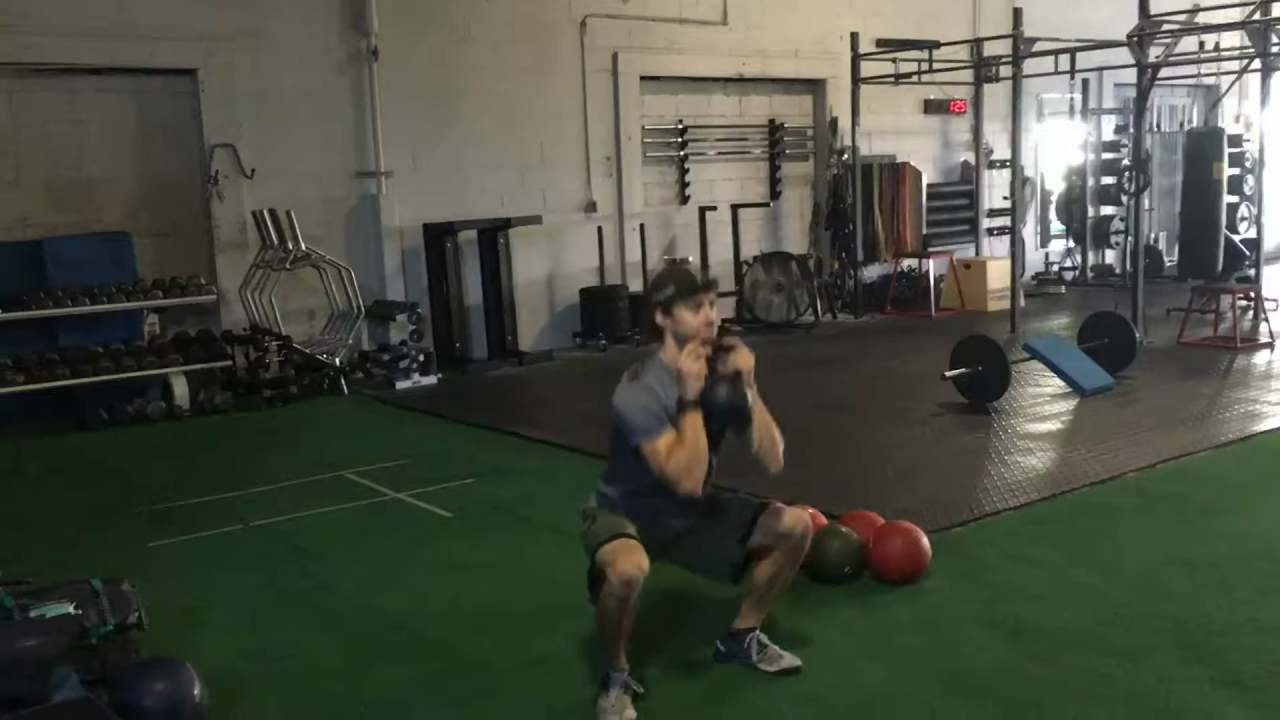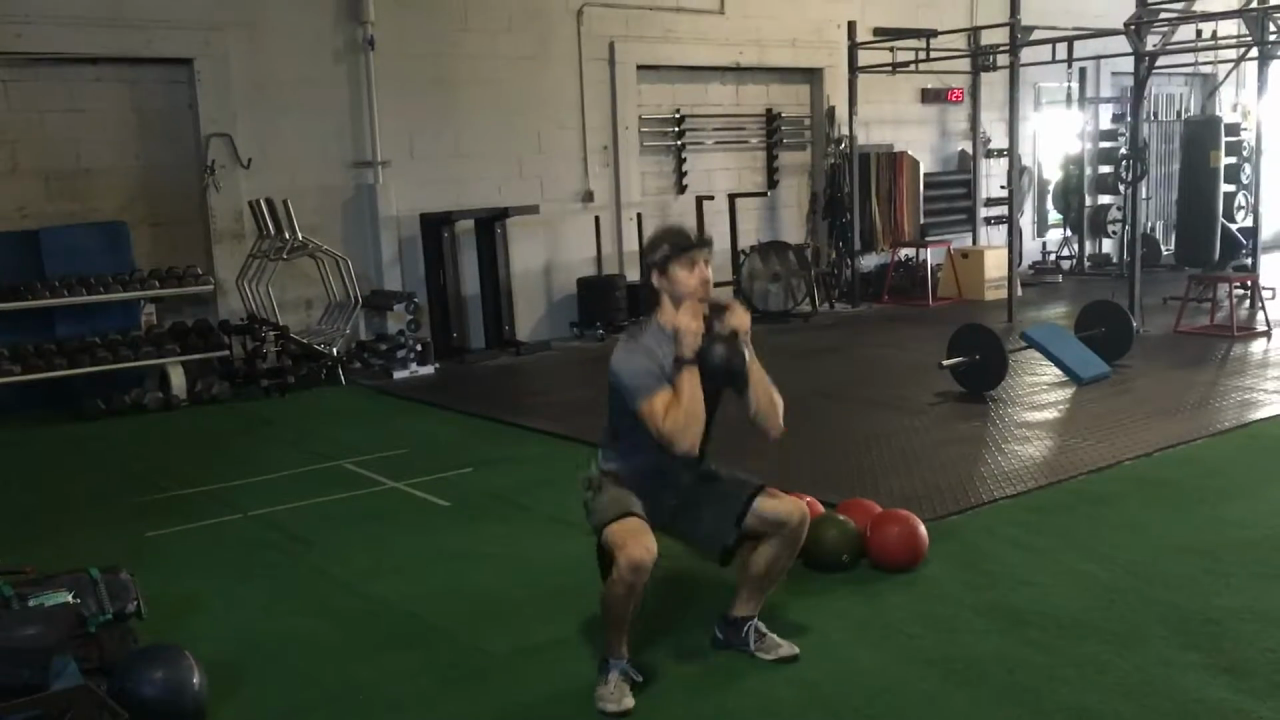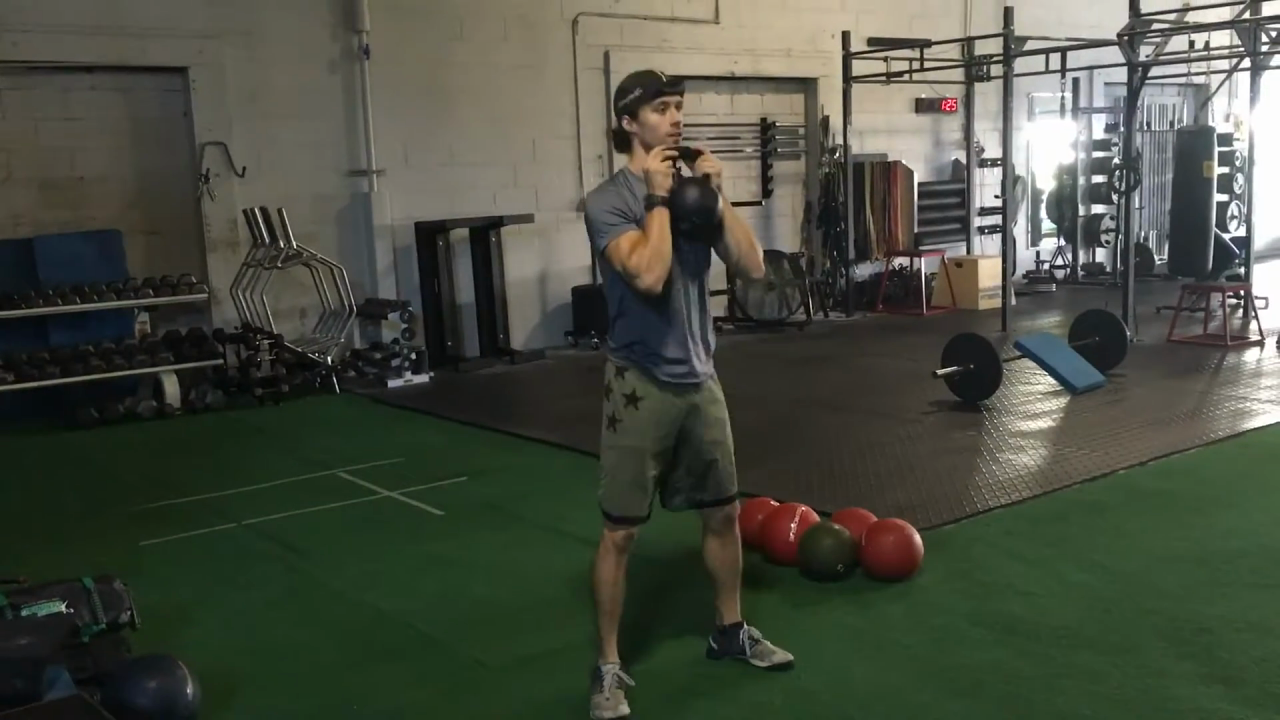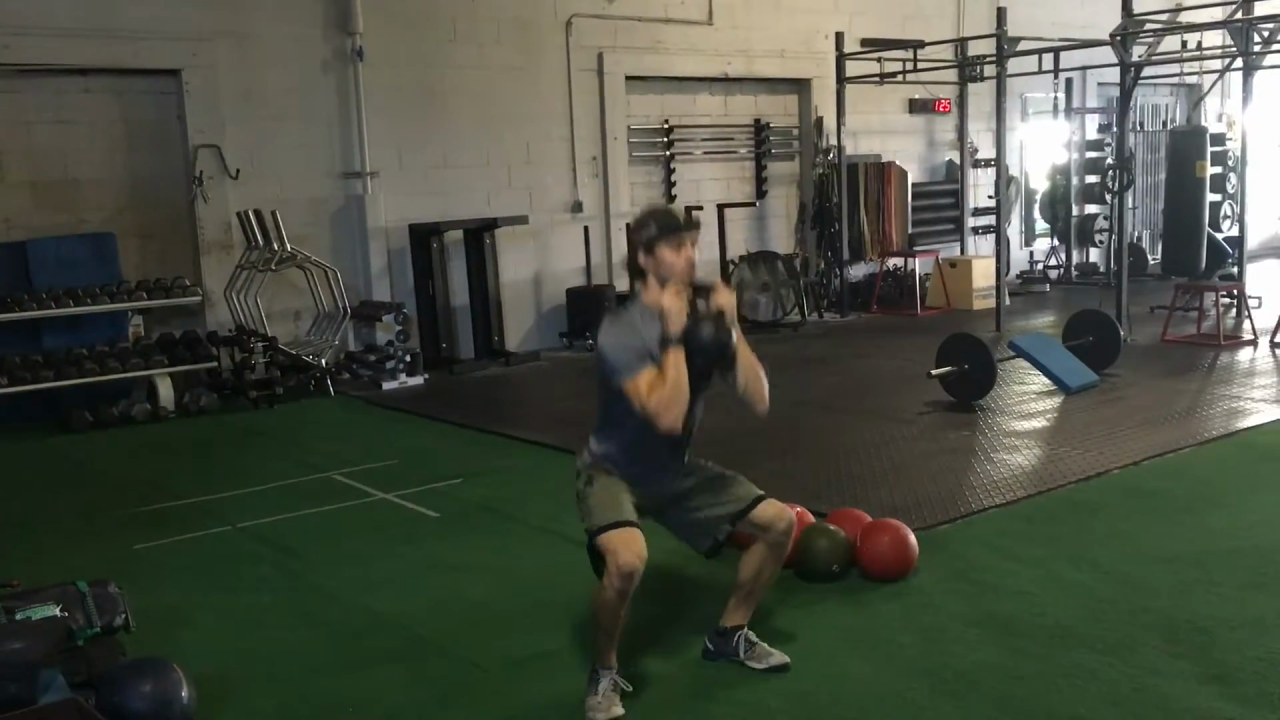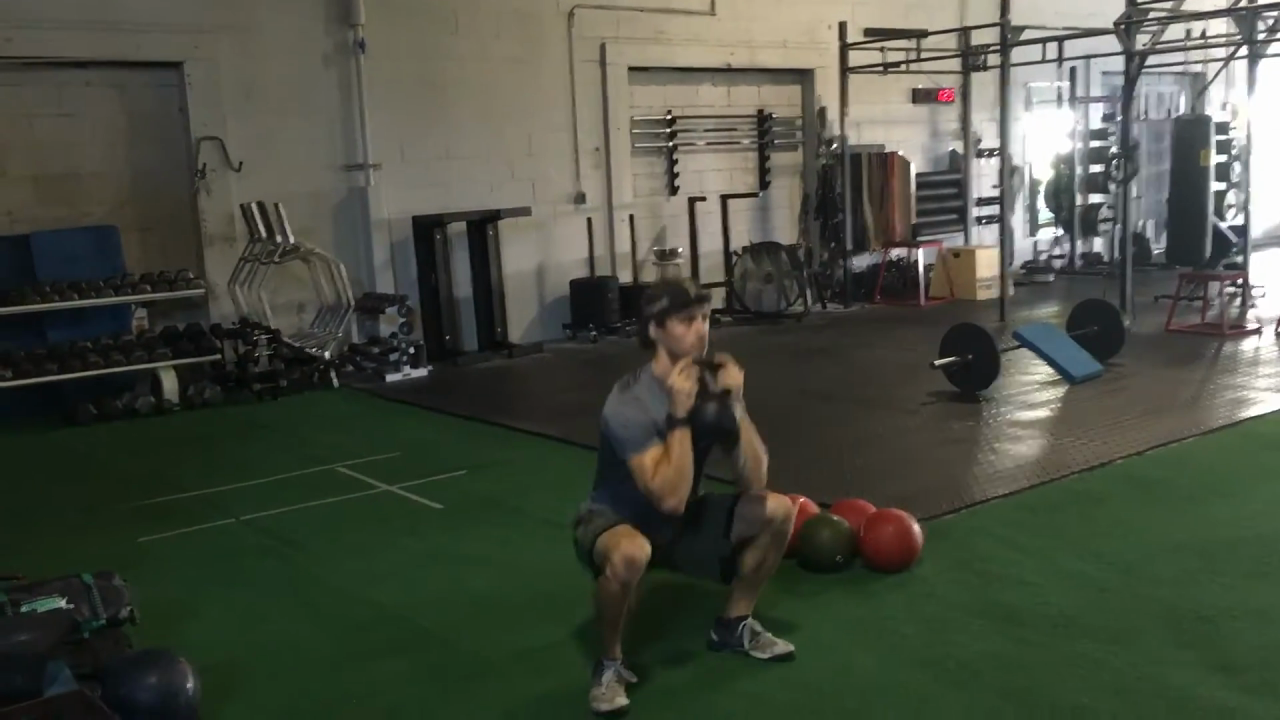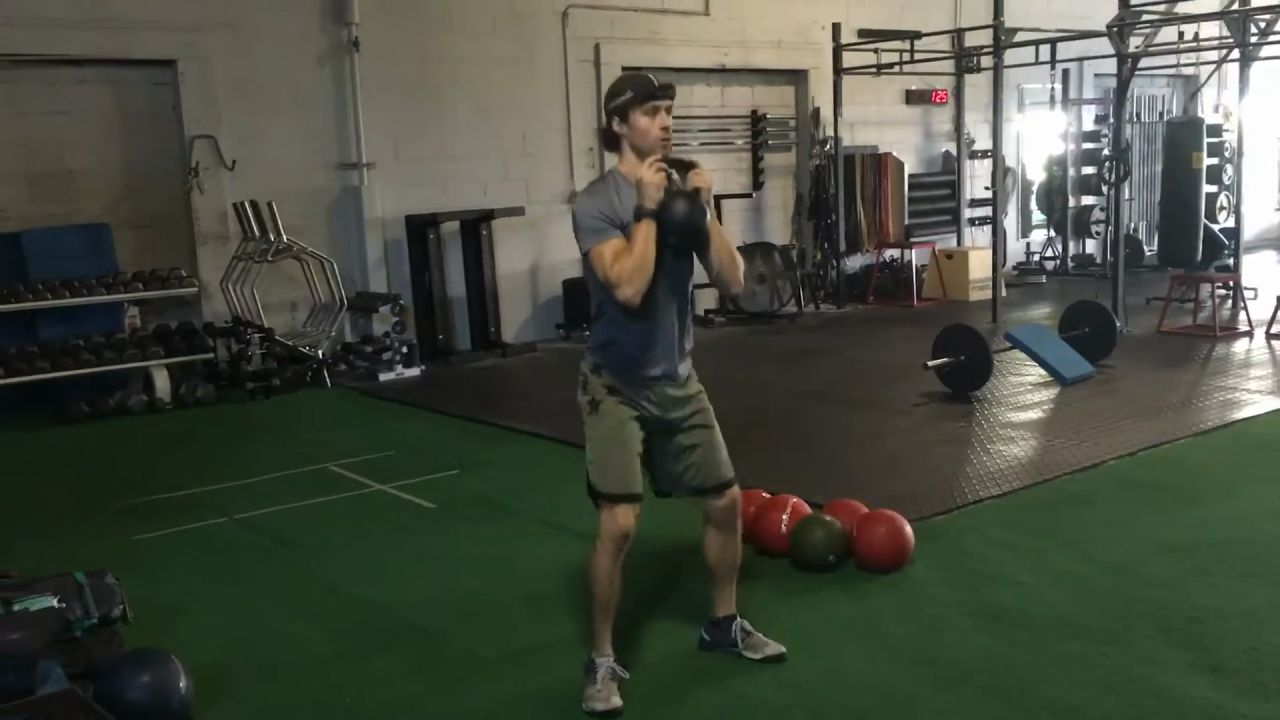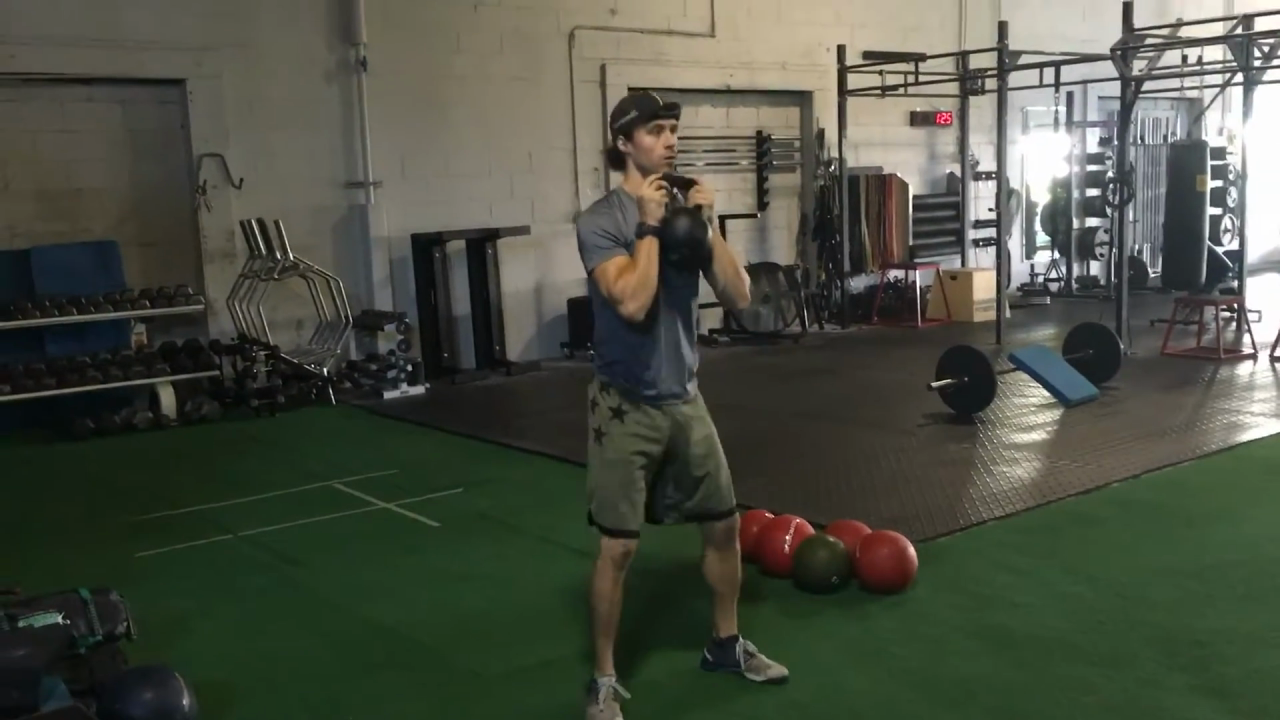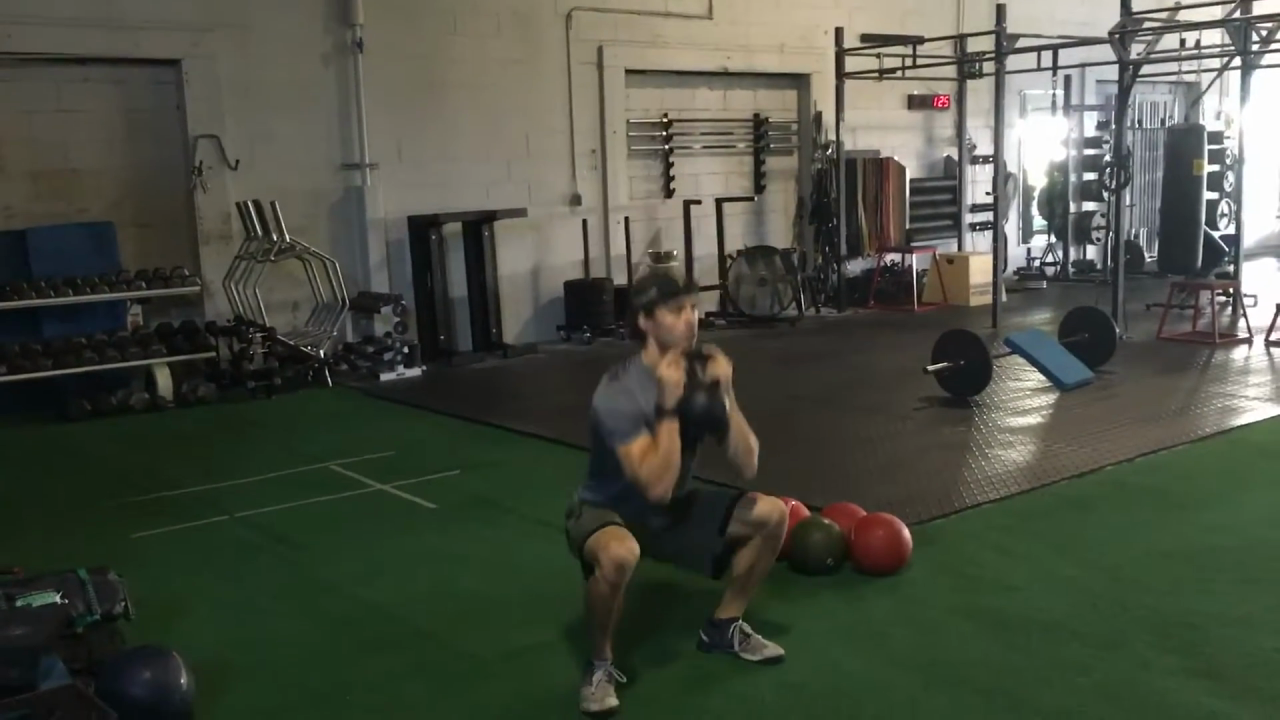
dt=0.5s
person 1, frame 1
left shoulder: (725, 374)
right shoulder: (638, 393)
left elbow: (773, 461)
right elbow: (687, 481)
left wrist: (747, 387)
right wrist: (689, 397)
left hip: (686, 515)
right hip: (623, 518)
left knee: (794, 528)
right knee: (628, 571)
left ankle: (741, 637)
right ankle: (617, 675)
person 1, frame 2
right shoulder: (636, 355)
left elbow: (773, 425)
right elbow: (684, 440)
left wrist: (745, 350)
right wrist: (687, 356)
left hip: (688, 485)
right hip: (623, 487)
left knee: (791, 518)
right knee: (637, 555)
left ankle: (737, 623)
right ankle: (615, 662)
person 1, frame 3
left shoulder: (693, 184)
right shoulder: (610, 199)
left elbow: (752, 267)
right elbow: (649, 275)
left wrist: (717, 195)
right wrist: (657, 198)
left hip: (699, 380)
right hip: (641, 385)
left knee: (723, 515)
right knee: (621, 533)
left ankle: (731, 633)
person 1, frame 4
right shoulder: (621, 332)
left elbow: (758, 400)
right elbow: (667, 416)
left wrist: (730, 327)
right wrist: (673, 335)
left hip: (678, 471)
right hip: (615, 473)
left knee: (778, 523)
right knee: (627, 560)
left ankle: (729, 634)
right ankle: (605, 673)
person 1, frame 5
left shoulder: (710, 383)
right shoulder: (629, 403)
left elbow: (756, 480)
right elbow: (670, 498)
left wrist: (735, 405)
right wrist: (681, 413)
left hip: (682, 522)
right hip: (614, 520)
left knee: (777, 512)
right knee: (631, 558)
left ankle: (733, 623)
right ankle: (609, 664)
person 1, frame 6
left shoulder: (680, 189)
right shoulder: (597, 201)
left elbow: (732, 281)
right elbow: (628, 288)
left wrist: (705, 209)
right wrist: (646, 208)
left hip: (678, 382)
right hip: (614, 387)
left knee: (725, 504)
right knee: (619, 524)
left ankle: (723, 624)
right ankle: (602, 660)
person 1, frame 7
left shoulder: (683, 209)
right shoulder: (601, 220)
left elbow: (738, 298)
right elbow: (632, 303)
left wrist: (708, 226)
right wrist: (649, 225)
left hip: (684, 402)
right hip: (624, 407)
left knee: (724, 525)
right knee: (618, 546)
left ankle: (726, 646)
person 1, frame 8
left shoulder: (702, 373)
right shoulder: (618, 393)
left elbow: (748, 464)
right elbow: (657, 486)
left wrist: (725, 395)
right wrist: (669, 404)
left hip: (672, 511)
right hip: (606, 511)
left knee: (771, 517)
right knee: (619, 555)
left ankle: (723, 626)
right ankle: (600, 664)
